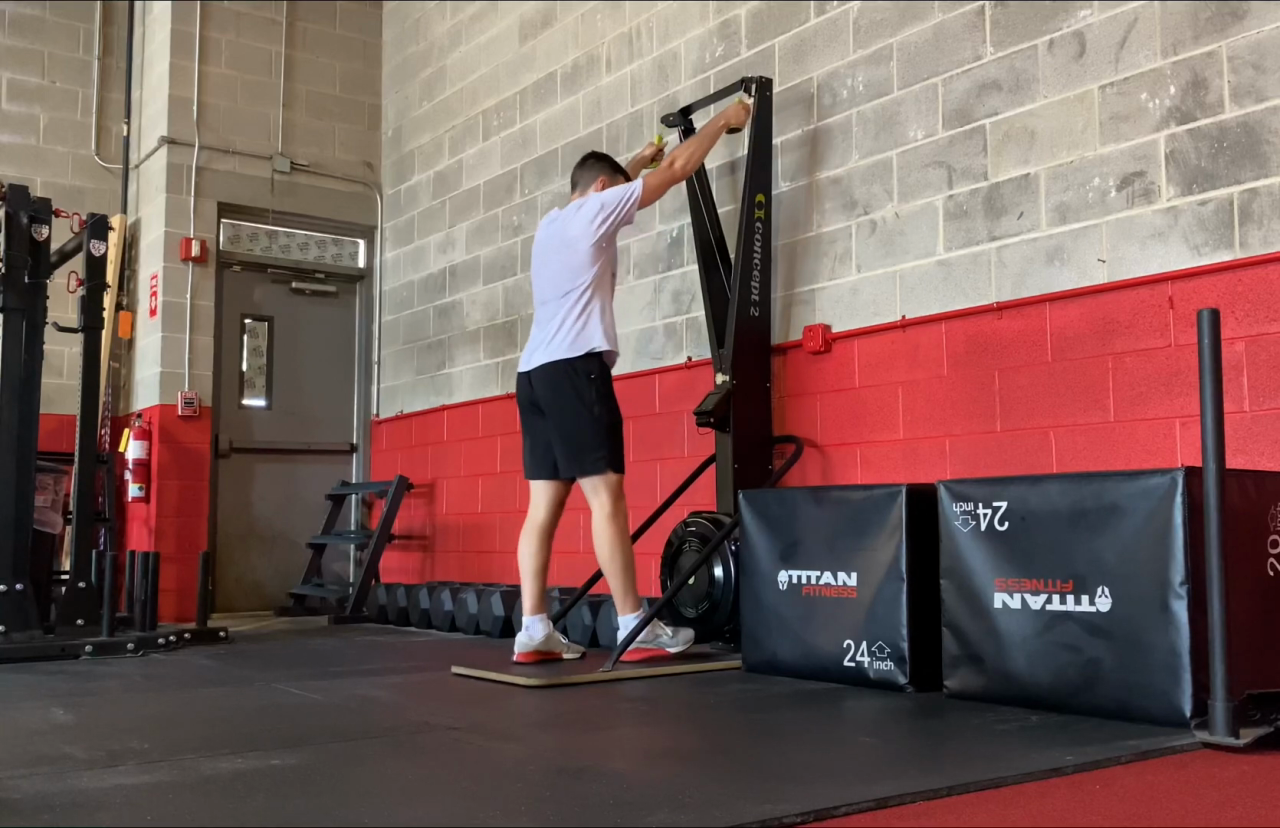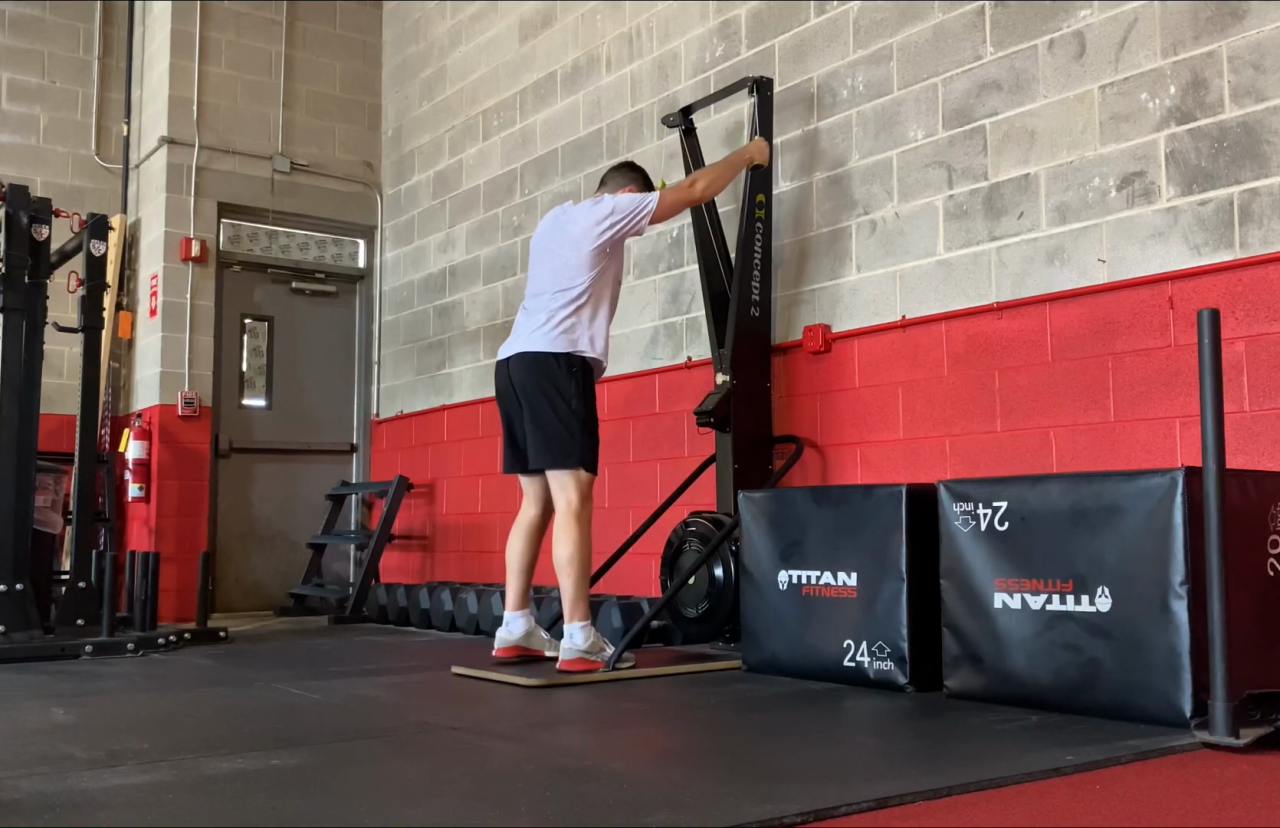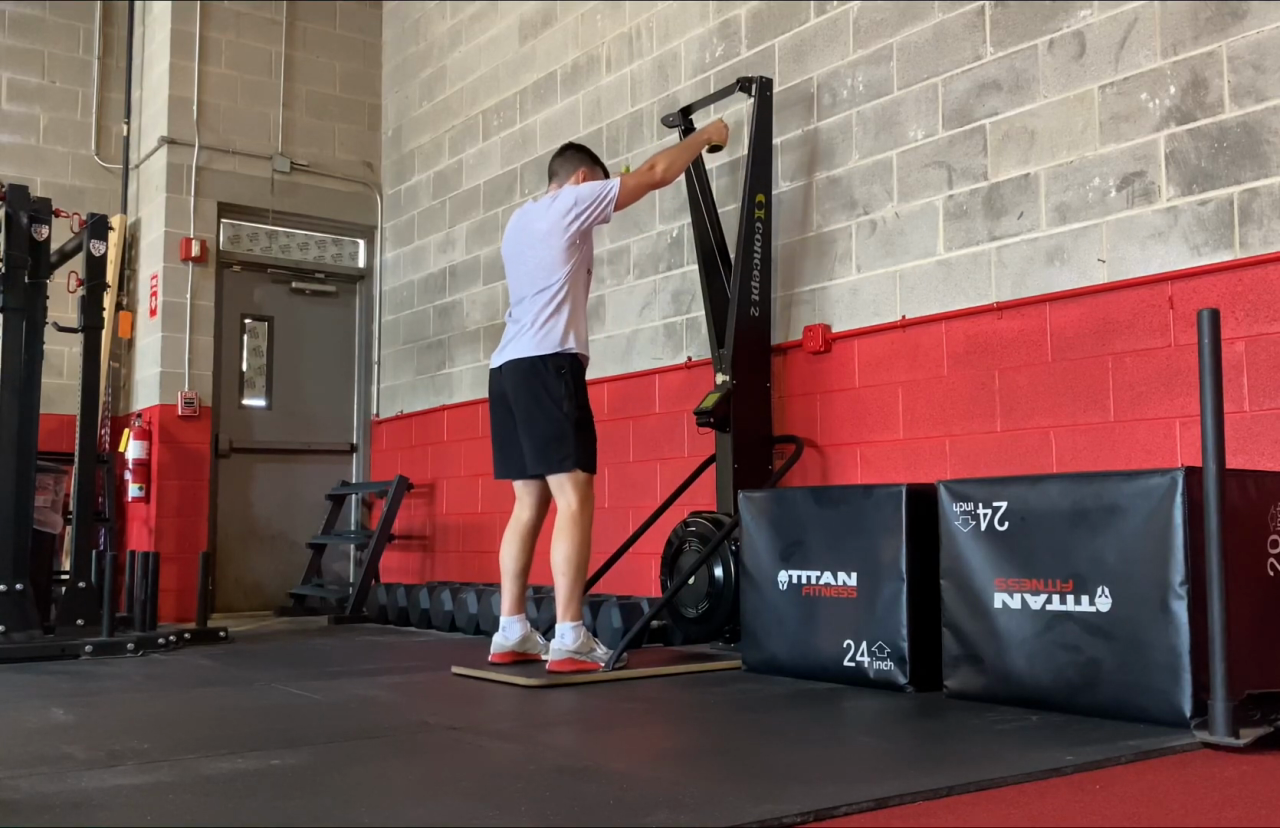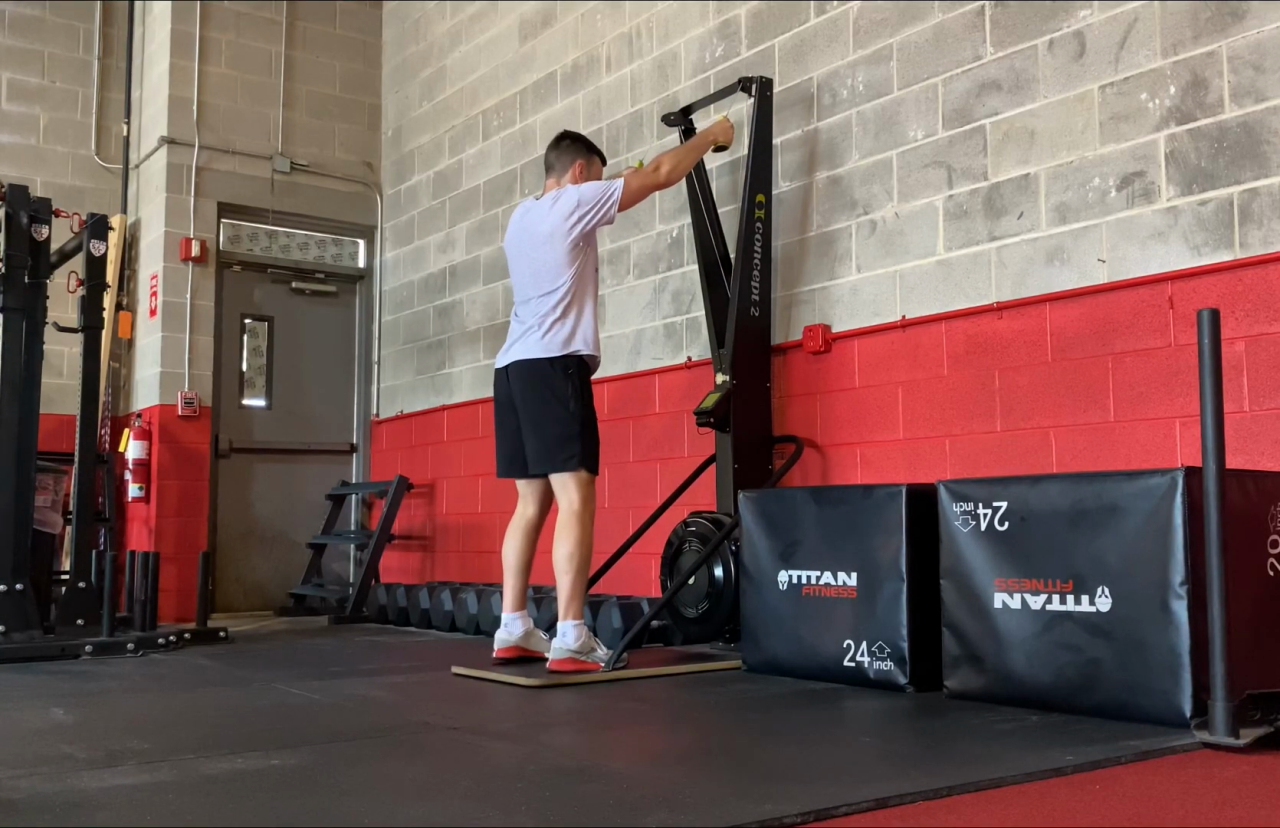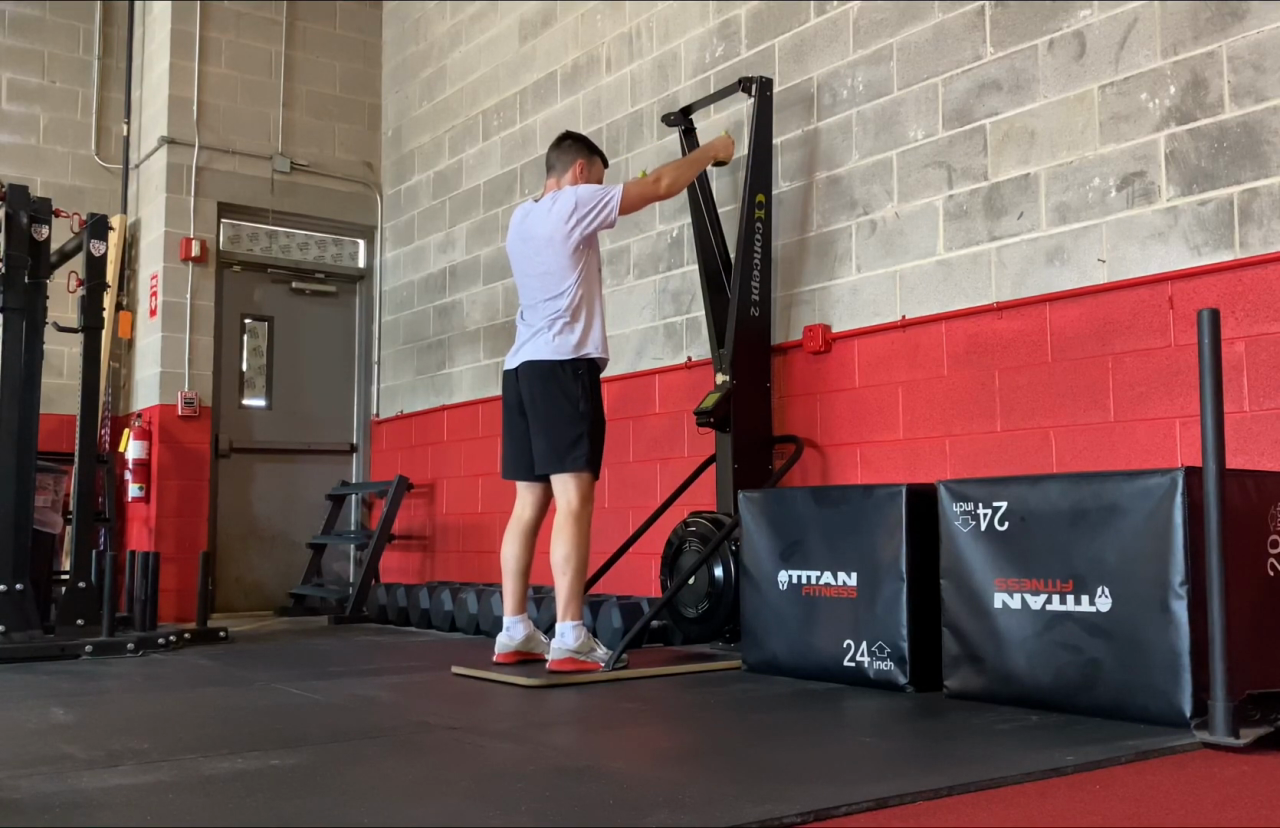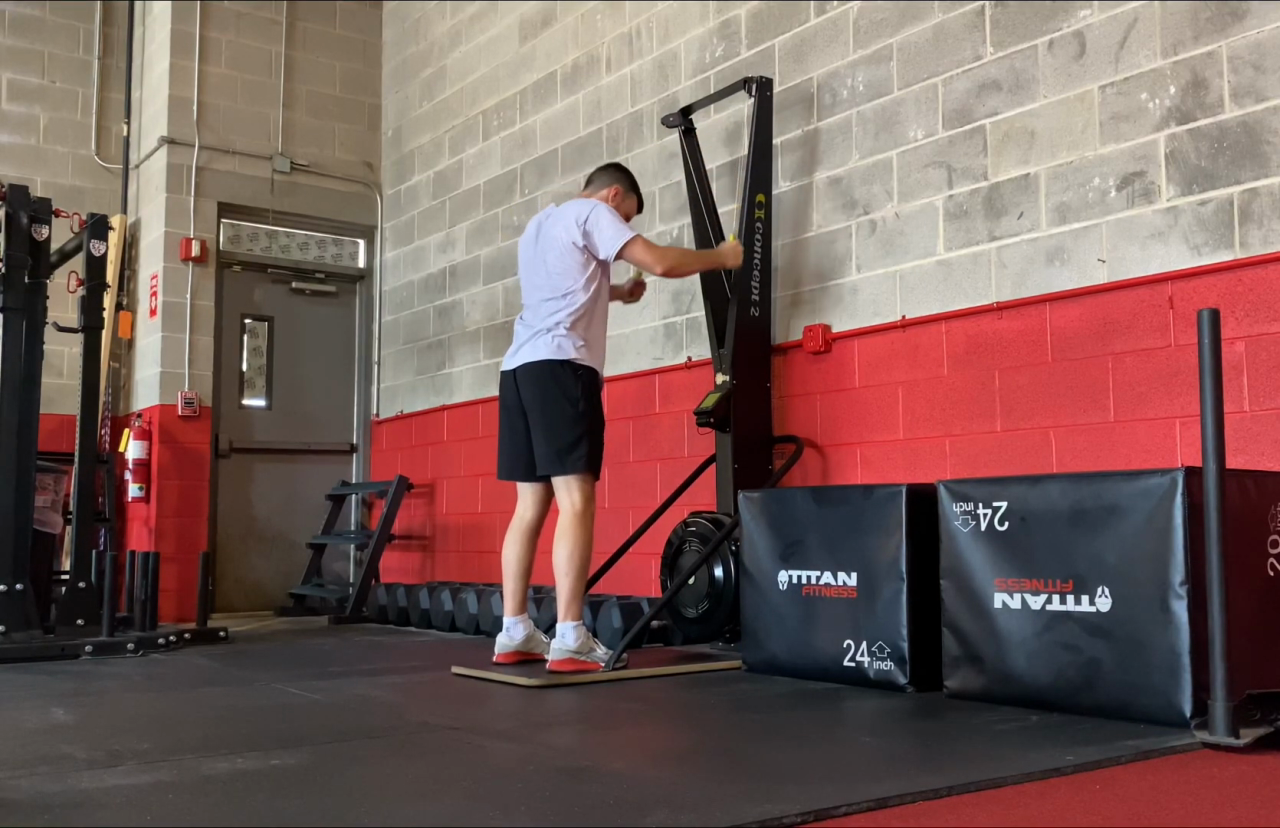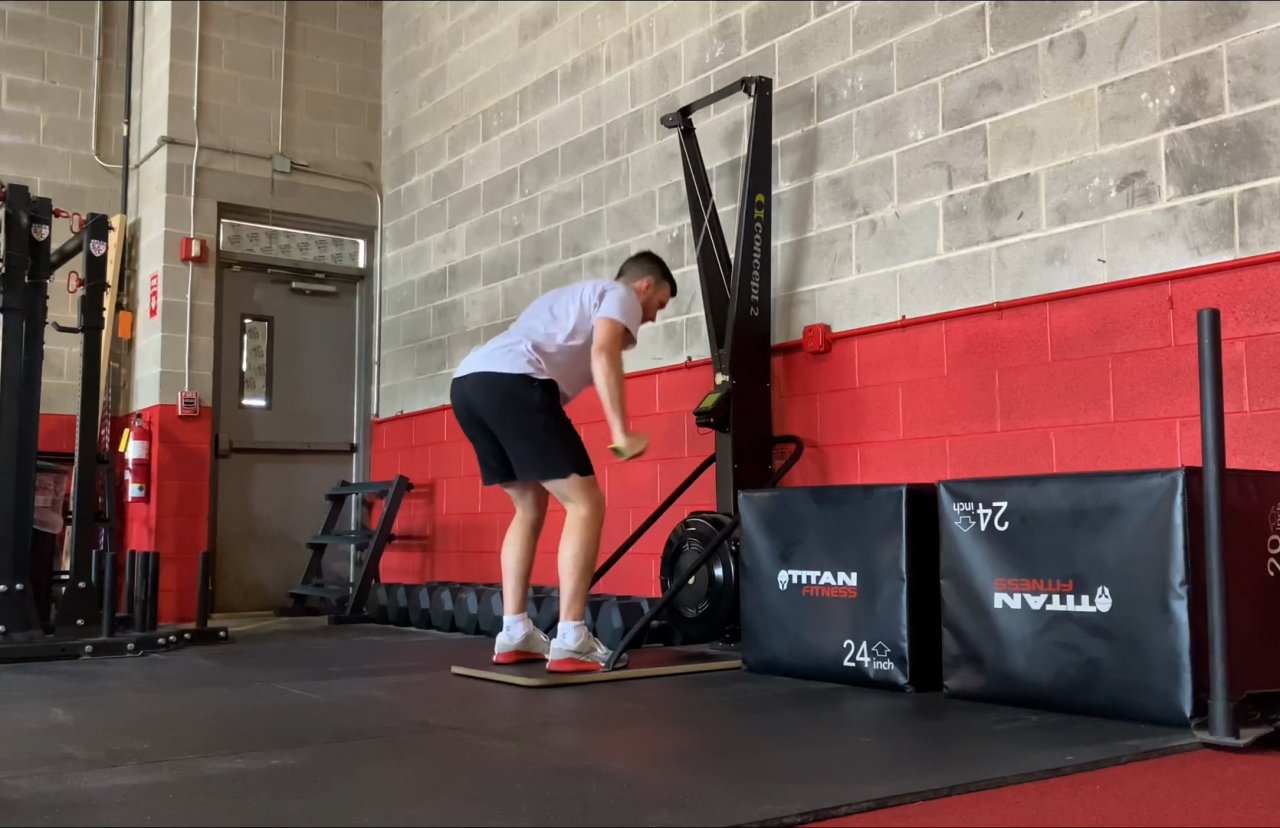
dt=0.7s
person 1, frame 1
left shoulder: (552, 223)
right shoulder: (595, 210)
right elbow: (677, 170)
left wrist: (637, 161)
right wrist: (724, 119)
left hip: (534, 372)
right hip: (574, 367)
left knee: (545, 504)
right knee: (607, 498)
left ankle: (534, 630)
right ankle: (635, 626)
person 1, frame 2
left shoulder: (556, 217)
right shoulder: (608, 210)
right elbow: (694, 190)
left wrist: (672, 184)
right wrist: (748, 155)
left hip: (514, 362)
right hip: (555, 361)
left knee: (537, 500)
right knee: (572, 499)
left ankle: (515, 626)
right ankle: (579, 640)
person 1, frame 3
left shoulder: (521, 218)
right shoulder: (571, 202)
right elbow: (657, 172)
left wrist: (604, 186)
right wrist: (706, 135)
left hip: (508, 369)
right hip: (547, 364)
left knee: (529, 505)
right knee: (573, 500)
left ankle: (512, 632)
right ankle: (570, 640)
person 1, frame 4
left shoulder: (522, 216)
right shoulder: (573, 203)
right elbow: (662, 174)
left wrist: (618, 180)
right wrist: (711, 135)
left hip: (513, 367)
right hip: (553, 364)
left knee: (531, 502)
right knee: (575, 499)
left ankle: (513, 628)
right ankle: (571, 639)
person 1, frame 5
left shoulder: (523, 216)
right shoulder: (574, 202)
right elbow: (662, 185)
left wrist: (618, 195)
right wrist: (710, 151)
left hip: (523, 367)
right hip: (562, 364)
left knee: (530, 503)
right knee: (573, 499)
left ankle: (515, 632)
right ankle: (570, 639)
person 1, frame 6
left shoulder: (539, 224)
right shoulder: (590, 214)
right elbow: (661, 262)
left wrist: (616, 292)
right wrist: (720, 257)
left hip: (519, 367)
right hip: (560, 366)
left knee: (531, 504)
right knee: (576, 500)
left ankle: (515, 632)
right ankle: (569, 640)
person 1, frame 7
left shoulder: (583, 295)
right shoulder: (623, 295)
right elbow: (604, 352)
right wrist: (621, 430)
left hip: (468, 381)
right hip: (510, 382)
left knee: (531, 505)
right knee: (585, 503)
left ankle: (515, 633)
right ankle: (571, 641)
